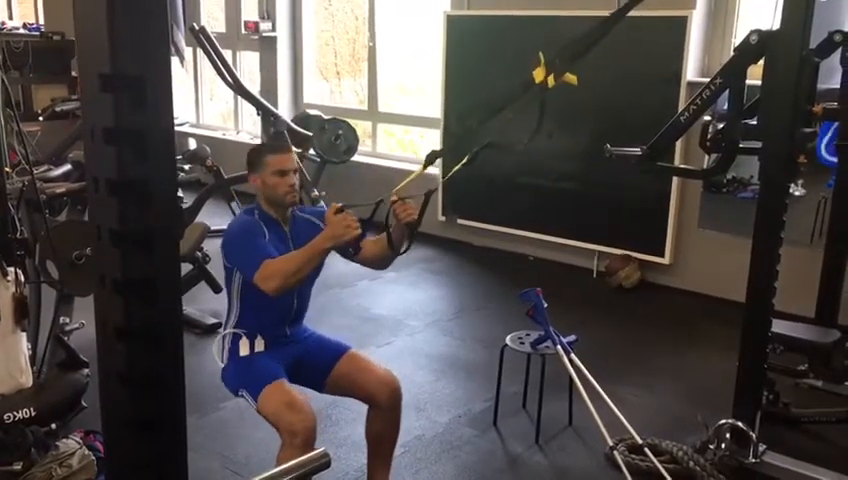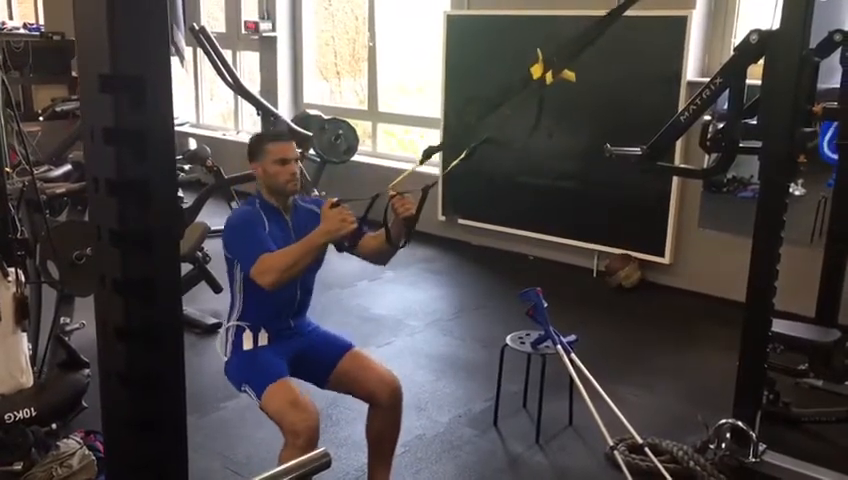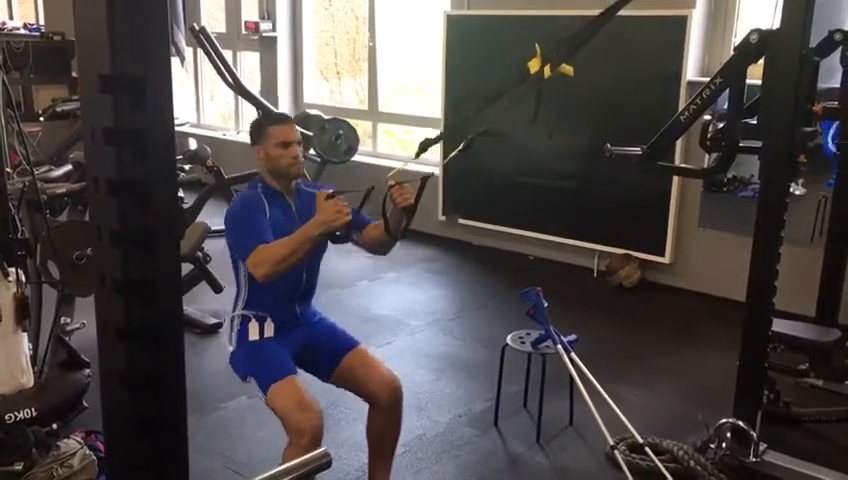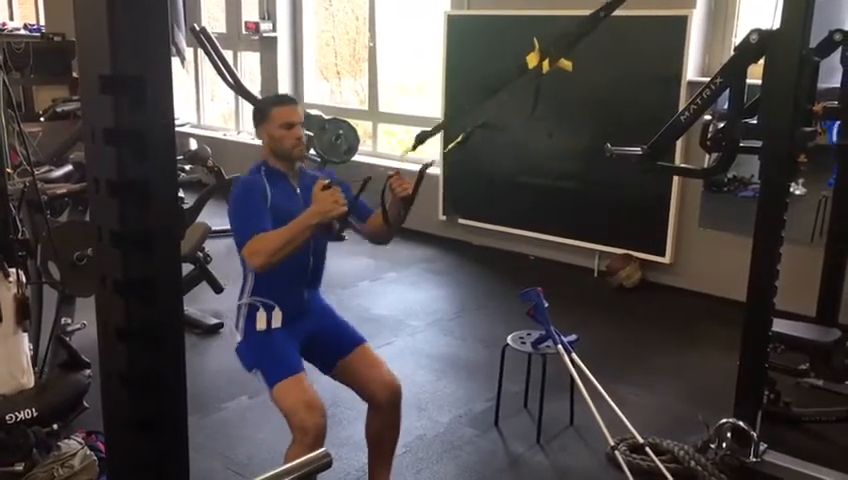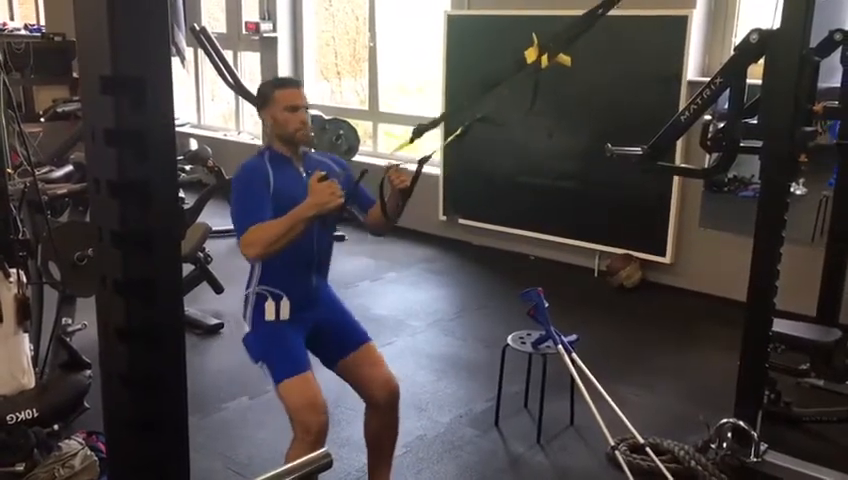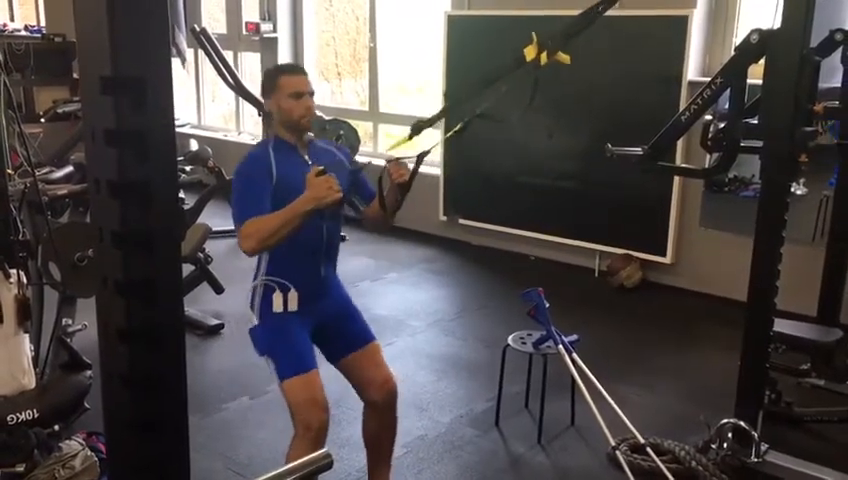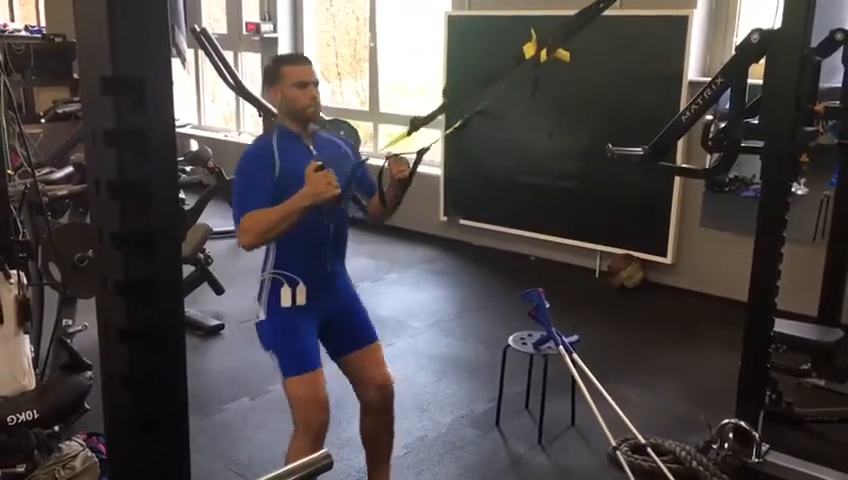
dt=0.1s
person 1, frame 1
left shoulder: (313, 219)
right shoulder: (243, 230)
left elbow: (375, 257)
right elbow: (272, 281)
left wrist: (400, 228)
right wrist: (328, 239)
left hip: (298, 338)
right hip: (250, 350)
left knee: (386, 389)
right knee: (300, 425)
person 1, frame 2
left shoulder: (316, 209)
right shoulder: (245, 221)
left elbow: (376, 253)
right elbow: (267, 275)
left wrist: (399, 223)
right wrist: (322, 235)
left hip: (302, 330)
right hip: (253, 341)
left knee: (387, 390)
right knee: (303, 424)
person 1, frame 3
left shoulder: (318, 197)
right shoulder: (247, 206)
left elbow: (377, 243)
right elbow: (262, 267)
left wrist: (398, 214)
right wrist: (318, 226)
left hip: (307, 321)
right hip: (258, 333)
left knee: (388, 390)
right knee: (307, 424)
person 1, frame 4
left shoulder: (324, 180)
right shoulder: (250, 190)
left elbow: (377, 233)
right elbow: (256, 257)
left wrist: (397, 203)
right wrist: (313, 215)
left hip: (314, 310)
right hip: (265, 321)
left knee: (386, 392)
right knee: (310, 423)
person 1, frame 5
left shoulder: (330, 166)
right shoulder: (253, 175)
left elbow: (377, 224)
right elbow: (253, 247)
left wrist: (396, 194)
right wrist: (310, 207)
left hip: (321, 300)
right hip: (272, 312)
left knee: (385, 391)
right knee: (312, 421)
person 1, frame 6
left shoulder: (335, 155)
right shoulder: (258, 164)
left elbow: (376, 217)
right elbow: (250, 240)
left wrist: (395, 188)
right wrist: (307, 201)
left hip: (330, 293)
right hip: (281, 302)
left knee: (382, 392)
right knee: (313, 420)
person 1, frame 7
left shoulder: (339, 147)
right shoulder: (261, 156)
left elbow: (378, 212)
right elbow: (248, 234)
left wrist: (396, 183)
right wrist: (306, 196)
left hip: (337, 288)
right hip: (288, 297)
left knee: (380, 392)
right knee: (313, 419)
